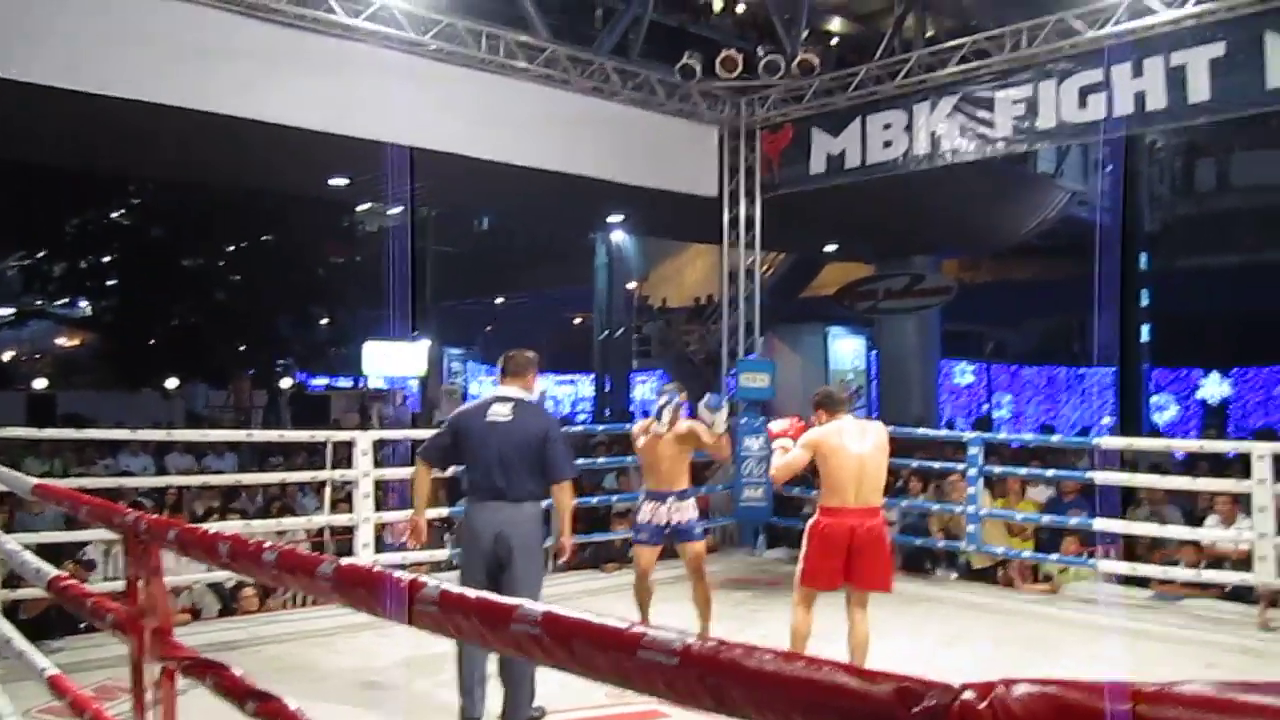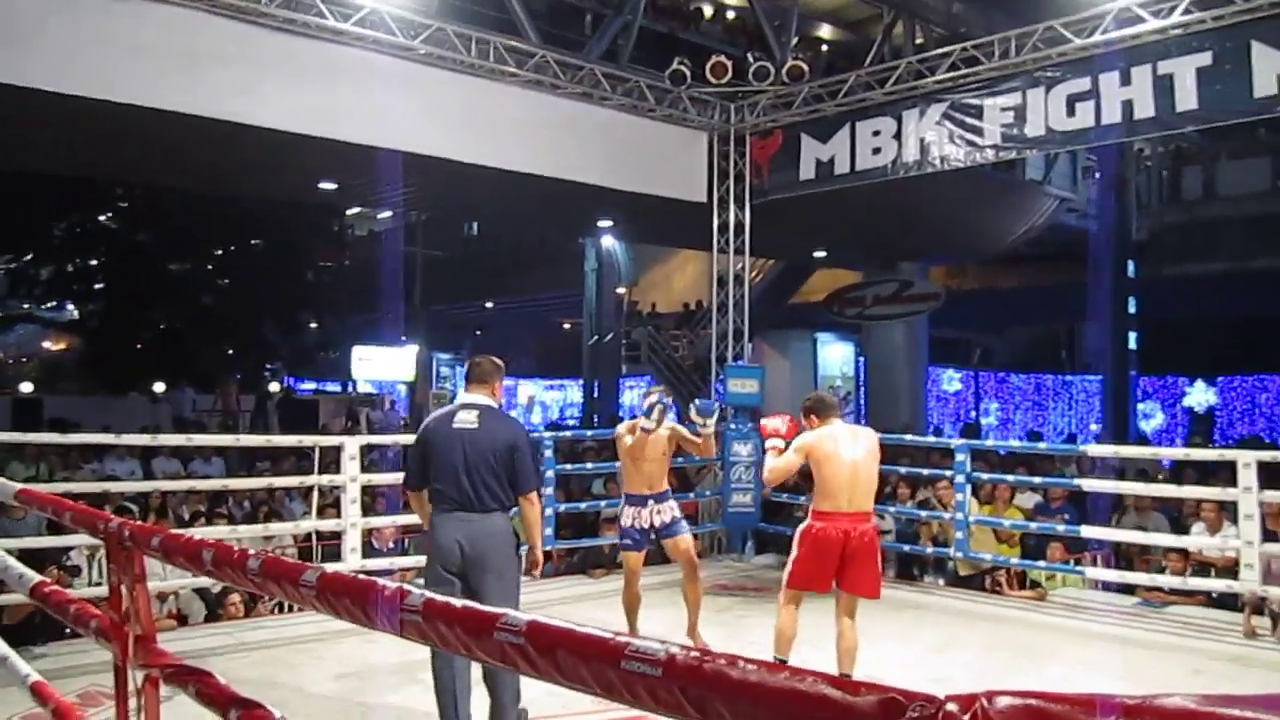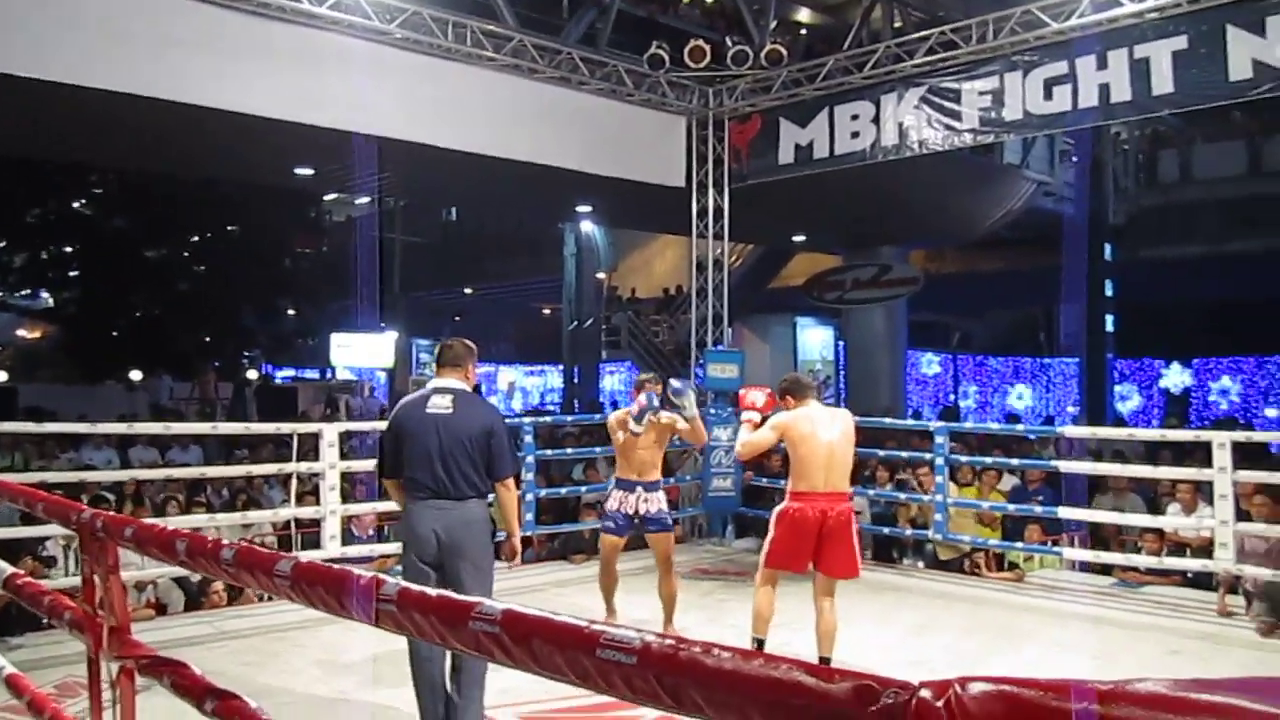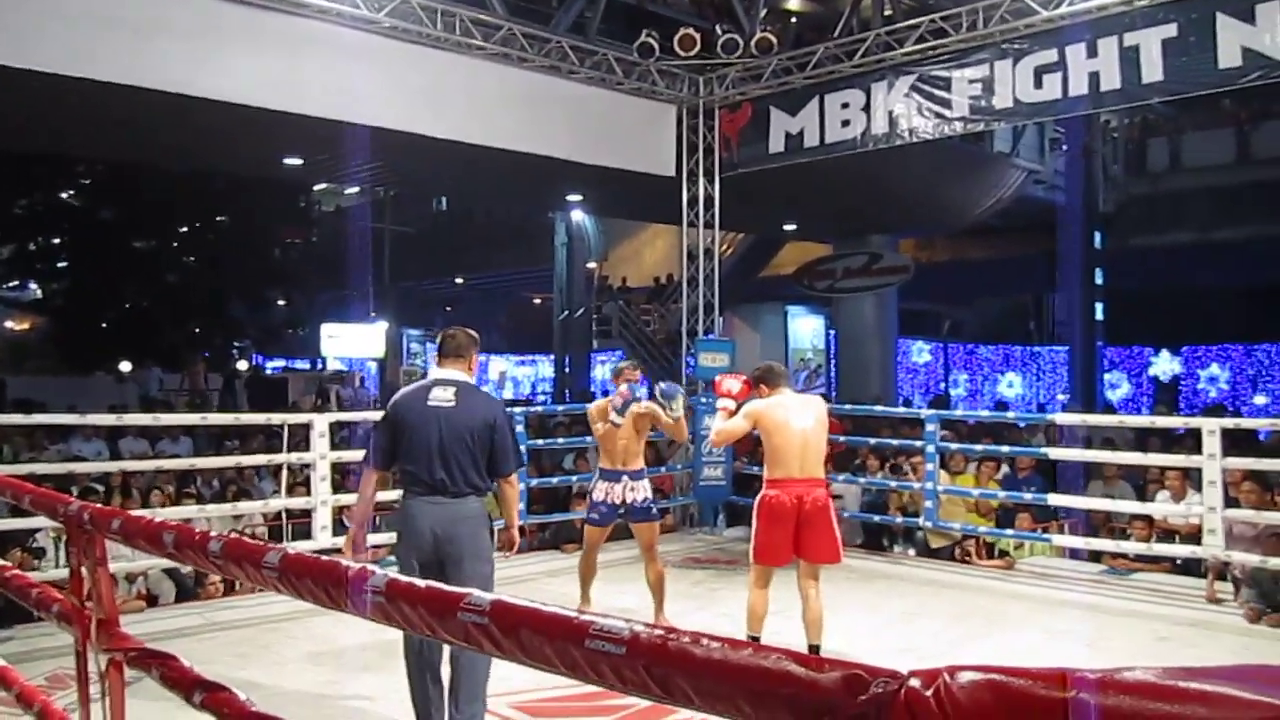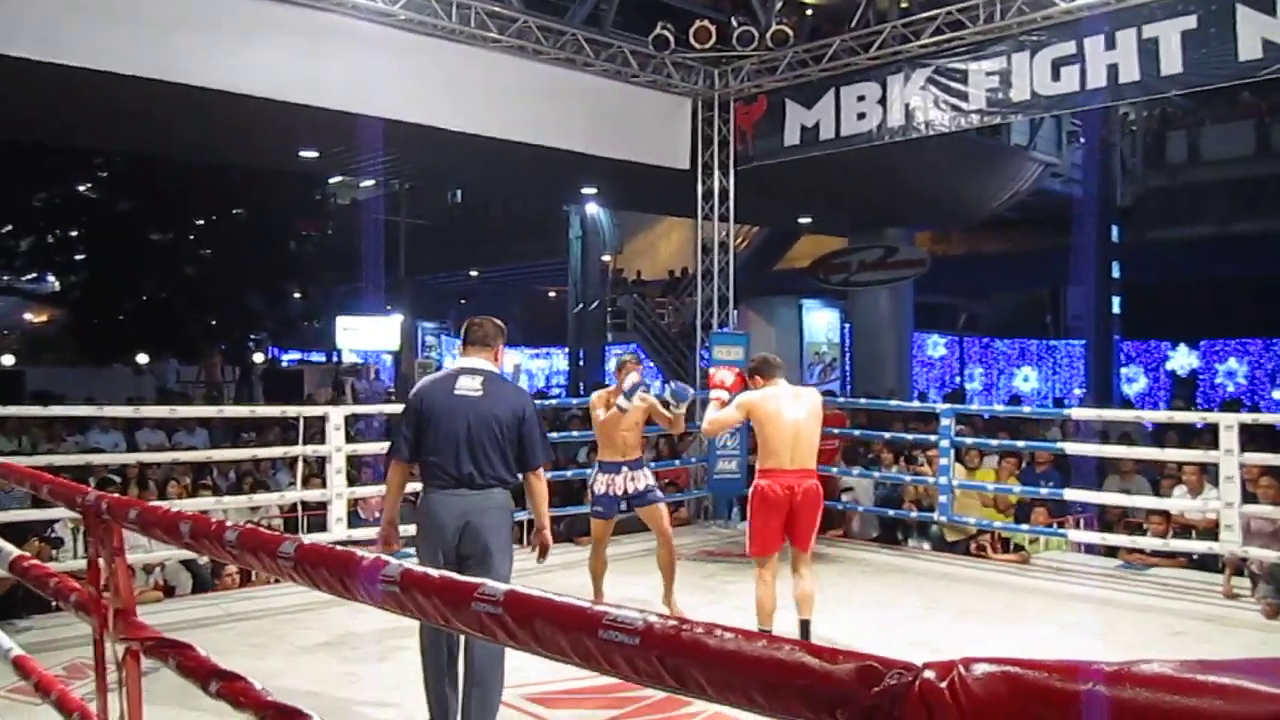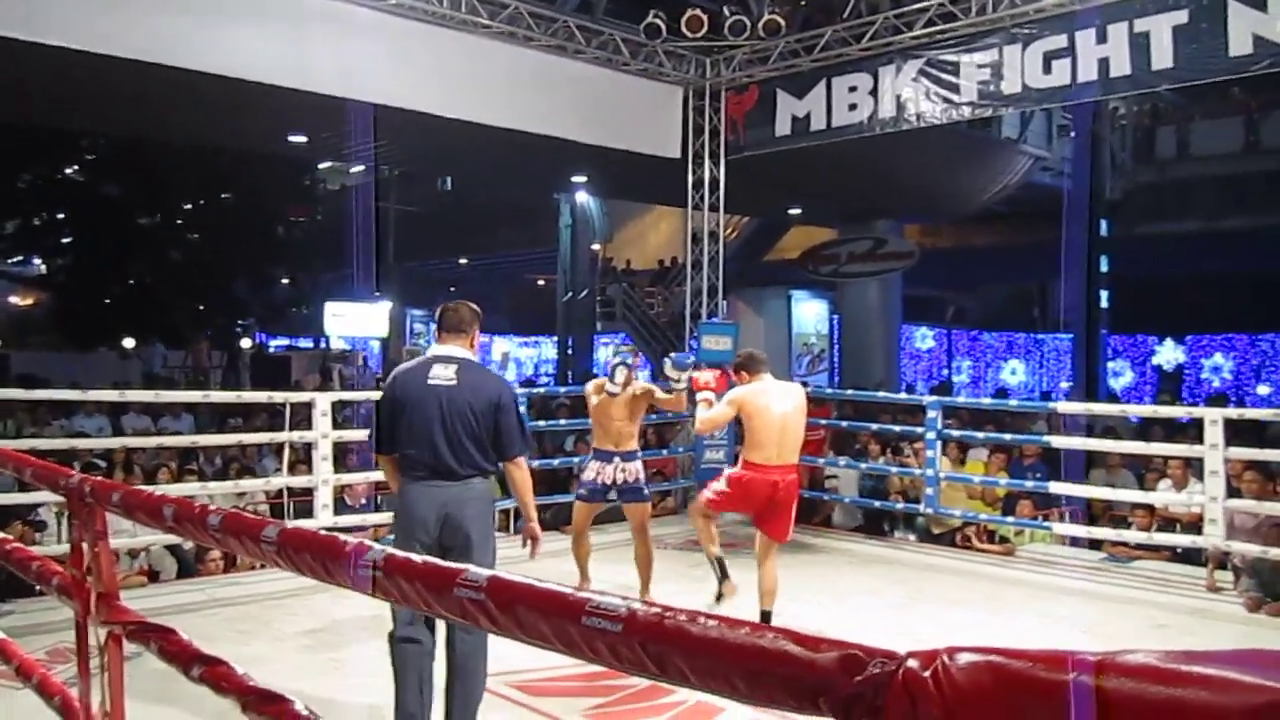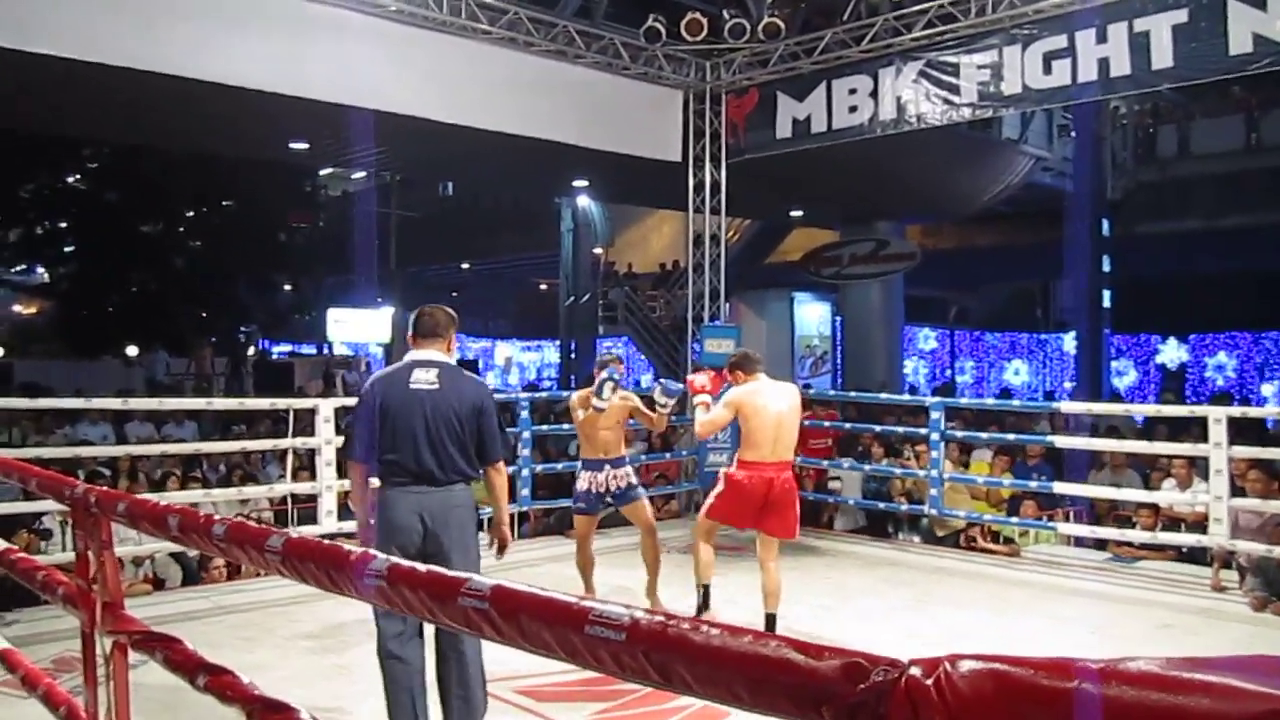
dt=0.3s
person 1, frame 1
left shoulder: (466, 416)
right shoulder: (542, 421)
left elbow: (424, 463)
right elbow: (560, 485)
left wrist: (419, 515)
right wrist: (565, 532)
left hip: (477, 517)
right hip: (522, 521)
person 1, frame 2
left shoulder: (432, 425)
right shoulder: (510, 429)
left elbow: (414, 490)
right elbow: (527, 497)
right wrist: (535, 545)
left hip: (445, 531)
right hip: (492, 531)
person 1, frame 3
left shoulder: (404, 410)
right shoulder: (485, 413)
left elbow: (390, 479)
right elbow: (504, 483)
right wrist: (513, 533)
left hip: (419, 520)
right hip: (468, 520)
person 1, frame 4
left shoulder: (402, 402)
right shoulder: (488, 407)
left elbow: (374, 471)
right elbow: (508, 479)
left wrist: (358, 524)
right wrist: (512, 525)
left hip: (416, 515)
right hip: (466, 518)
person 1, frame 5
left shoulder: (425, 391)
right shoulder: (515, 398)
left elbow: (401, 463)
right elbow: (534, 473)
left wrist: (389, 519)
right wrist: (542, 525)
left hip: (438, 508)
right hip: (490, 510)
left knee: (437, 621)
person 1, frame 6
left shoulder: (401, 379)
right shoulder: (493, 385)
left elbow: (384, 455)
right elbow: (514, 461)
right wrist: (529, 516)
left hip: (416, 500)
right hip: (471, 500)
left knee: (412, 618)
right knee: (468, 619)
person 1, frame 7
left shoulder: (379, 385)
right shoulder: (473, 389)
left elbow: (358, 466)
right elbow: (495, 466)
left wrist: (364, 520)
right wrist: (501, 519)
left hip: (396, 507)
right hip: (453, 506)
left knee: (397, 629)
person 2, frame 1
left shoulder: (817, 435)
right shoulder: (879, 430)
left elbow: (777, 474)
left wrist: (781, 444)
left hip: (831, 522)
right hip: (871, 523)
left knee: (803, 600)
right knee: (858, 608)
person 2, frame 2
left shoulder: (810, 440)
right shoulder: (869, 436)
left elbow: (770, 477)
left wrist: (773, 443)
left hip: (824, 527)
right hip: (862, 529)
left knee: (789, 600)
right knee: (846, 615)
right ankle: (844, 682)
person 2, frame 3
left shoulder: (786, 420)
right shoulder: (845, 417)
left elbow: (742, 451)
left wrist: (749, 418)
left hip: (801, 507)
right hip: (839, 508)
left knee: (766, 580)
right knee: (825, 597)
left ankle: (757, 653)
right ankle: (824, 667)
person 2, frame 4
left shoulder: (758, 408)
right shoulder: (818, 404)
left elbow: (717, 438)
left wrist: (725, 403)
left hip: (778, 496)
right hip: (815, 494)
left knee: (760, 581)
right knee: (810, 583)
right ankle: (814, 655)
person 2, frame 5
left shoulder: (753, 399)
right shoulder: (814, 396)
left elbow: (709, 427)
left wrist: (718, 395)
left hip: (771, 486)
right hip: (807, 485)
left knee: (765, 571)
right knee: (801, 566)
right ankle: (805, 636)
person 2, frame 6
left shoulder: (742, 395)
right shoulder: (798, 391)
left elbow: (702, 427)
left wrist: (704, 396)
left hip: (752, 477)
right hip: (787, 480)
left knee: (700, 509)
right knee: (767, 557)
left ankle: (722, 574)
right ankle: (765, 626)
person 2, frame 7
left shoulder: (739, 394)
right shoulder: (792, 391)
left elbow: (702, 431)
left wrist: (702, 398)
left hip: (746, 476)
right hip: (782, 478)
left knee: (702, 531)
right knee: (768, 558)
left ankle: (703, 604)
right ankle: (770, 630)
person 3, frame 1
left shoulder: (691, 428)
right shoulder: (642, 428)
left elbow: (722, 454)
right elbow: (644, 455)
left wrist: (718, 424)
right wrist: (659, 424)
left hip: (683, 503)
right hip: (653, 503)
left knee: (698, 571)
right knee: (642, 572)
left ankle: (705, 631)
right ankle: (644, 622)
person 3, frame 2
left shoulder: (673, 430)
right shoulder: (625, 430)
left elbow: (707, 453)
right elbow: (632, 453)
left wrist: (707, 426)
right wrist: (648, 421)
left hip: (664, 505)
right hip: (634, 507)
left knee: (691, 565)
right knee: (631, 577)
left ankle: (693, 630)
right ankle: (633, 632)
person 3, frame 3
left shoulder: (669, 419)
right shoulder: (618, 418)
left elbow: (701, 440)
right elbow: (624, 450)
left wrist: (689, 408)
right wrist: (637, 421)
left hip: (653, 494)
right hip: (622, 493)
left knee: (666, 563)
right knee: (607, 559)
left ankle: (668, 624)
right ankle: (610, 612)
person 3, frame 4
left shoulder: (648, 409)
right shoulder: (598, 407)
left elbow: (681, 436)
right elbow: (603, 438)
left wrist: (676, 408)
right wrist: (617, 413)
left hip: (637, 483)
right hip: (606, 482)
left knee: (651, 552)
right knee: (590, 550)
left ankle: (659, 613)
right ankle: (585, 601)
person 3, frame 5
left shoulder: (646, 400)
right shoulder: (600, 398)
left elbow: (675, 428)
right elbow: (605, 428)
left wrist: (678, 407)
right wrist: (625, 399)
left hip: (638, 472)
right hip: (607, 475)
left knee: (665, 534)
right knee: (599, 543)
left ankle: (669, 597)
right ankle: (598, 597)
person 3, frame 6
left shoulder: (644, 390)
right shoulder: (595, 387)
left elbow: (678, 406)
right elbow: (597, 413)
left wrist: (679, 382)
right wrist: (614, 385)
left hip: (630, 464)
right hip: (599, 462)
left knee: (641, 531)
right knee: (578, 528)
left ankle: (645, 592)
right ankle: (584, 579)
person 3, frame 7
left shoulder: (627, 399)
right shoulder: (579, 398)
left elbow: (657, 426)
right elbow: (584, 426)
left wrist: (665, 406)
right wrist: (600, 399)
left hip: (620, 469)
right hip: (590, 472)
left knee: (649, 527)
right knee: (582, 540)
left ankle: (652, 590)
right ankle: (589, 591)
